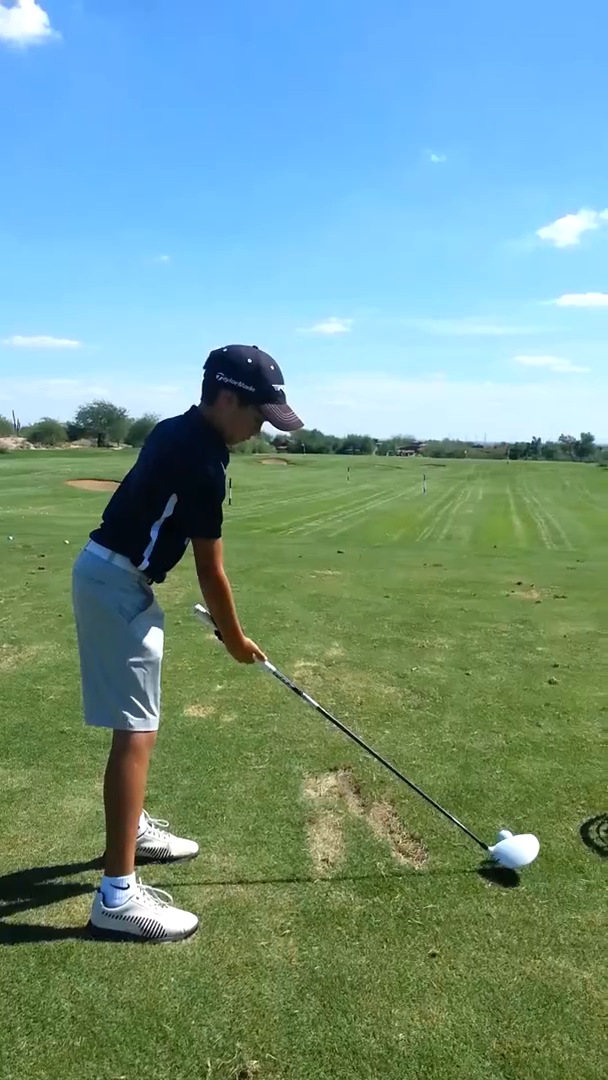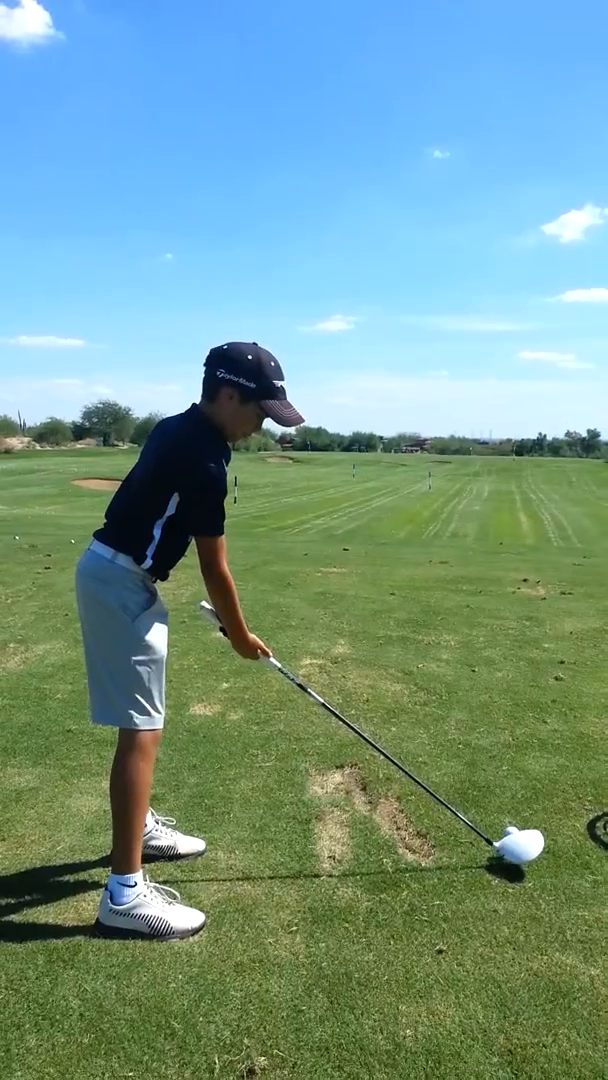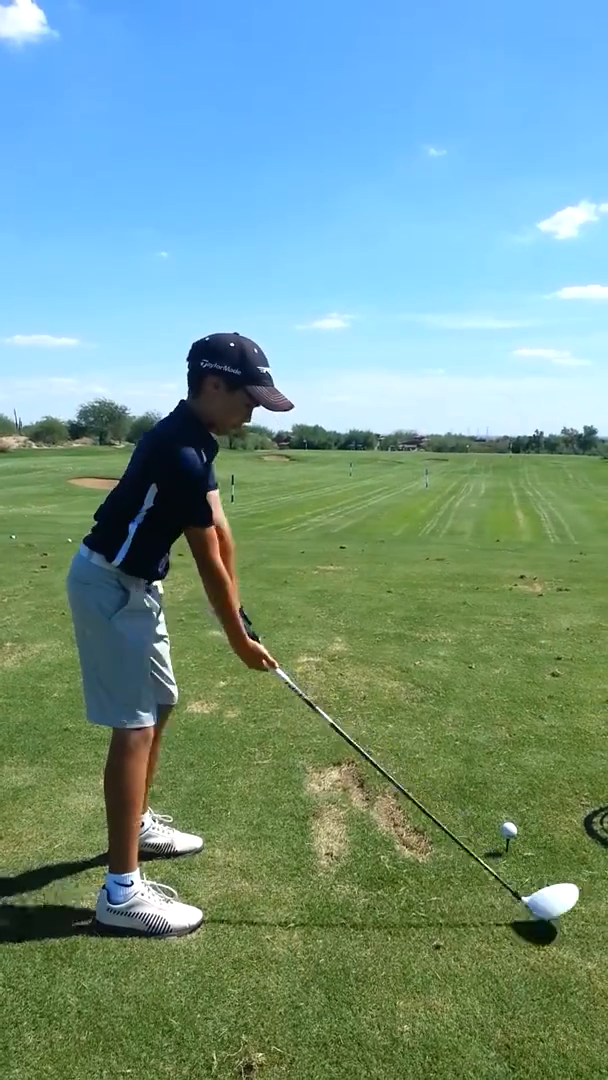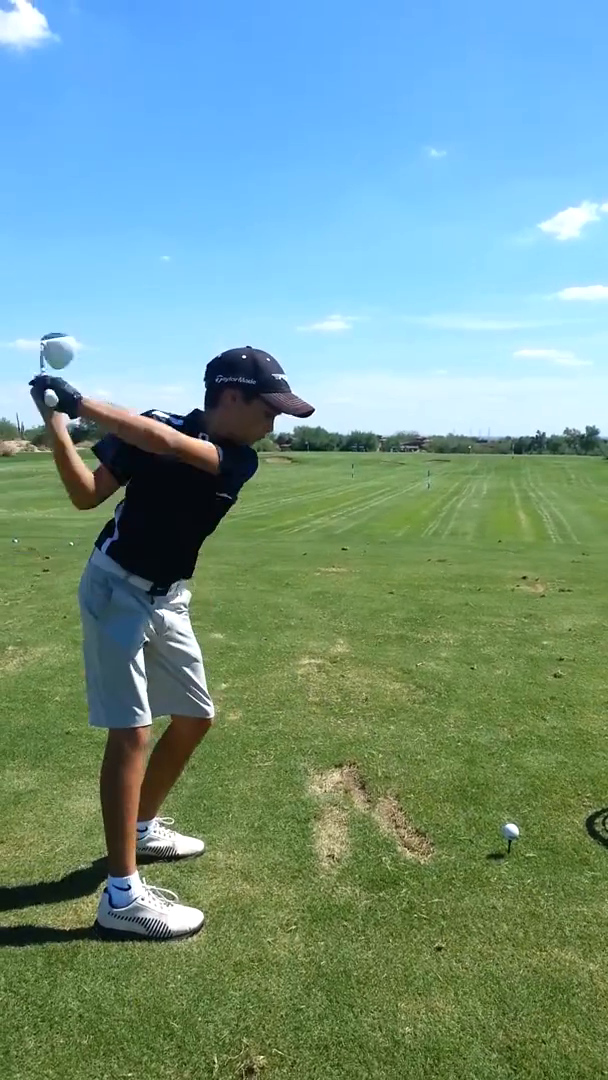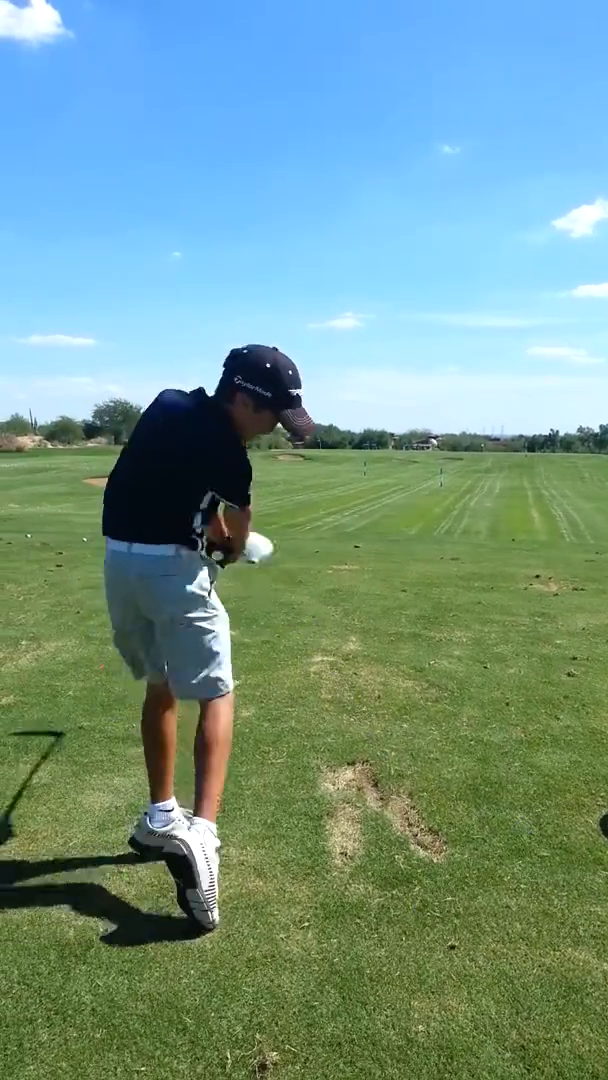
dt=0.5s
person 1, frame 1
left shoulder: (178, 431)
right shoulder: (202, 463)
right elbow: (209, 569)
right wrist: (234, 638)
left hip: (111, 571)
right hip: (118, 584)
left knee: (139, 717)
right knee: (135, 729)
left ankle: (133, 828)
right ankle: (117, 894)
person 1, frame 2
left shoulder: (178, 429)
right shoulder: (202, 462)
right elbow: (214, 567)
right wrist: (239, 635)
left hip: (114, 570)
right hip: (123, 583)
left knee: (145, 715)
right knee: (141, 728)
left ankle: (140, 825)
right ankle: (124, 893)
person 1, frame 3
left shoulder: (195, 440)
right shoulder: (178, 452)
left elbow: (217, 529)
right elbow: (205, 550)
left wrist: (236, 614)
right wrist: (239, 637)
left hip: (138, 583)
right hip: (109, 587)
left knee: (159, 704)
right knee: (135, 725)
left ankle: (139, 823)
right ankle: (122, 891)
person 1, frame 4
left shoulder: (240, 460)
right shoulder: (155, 425)
left elbow: (174, 449)
right elbow: (86, 492)
left wrist: (83, 403)
right wrist: (56, 417)
left hip: (168, 597)
right hip: (115, 588)
left knee: (195, 717)
right knee: (131, 730)
left ankle: (141, 827)
right ankle: (122, 895)
person 1, frame 5
left shoulder: (167, 403)
right shoulder: (229, 456)
right elbow: (233, 538)
right wrist: (223, 547)
left hip: (118, 561)
right hip: (174, 572)
left knee: (162, 687)
right knee: (215, 699)
left ankle: (161, 814)
right ankle: (199, 831)
